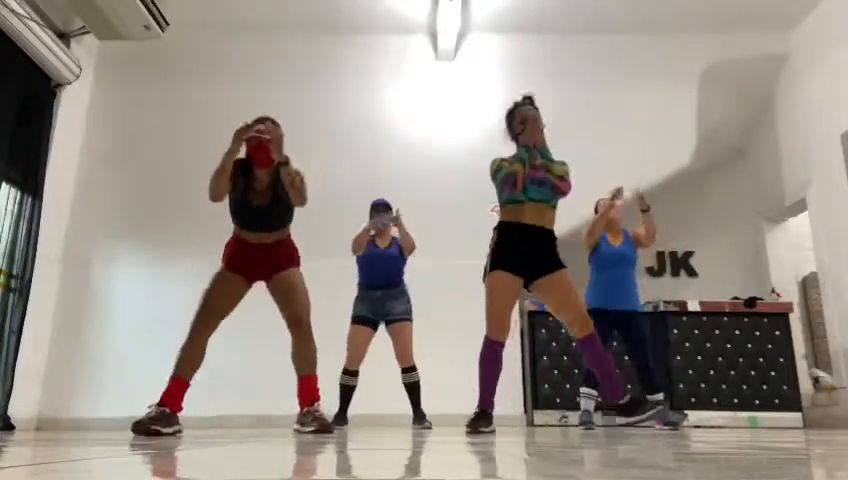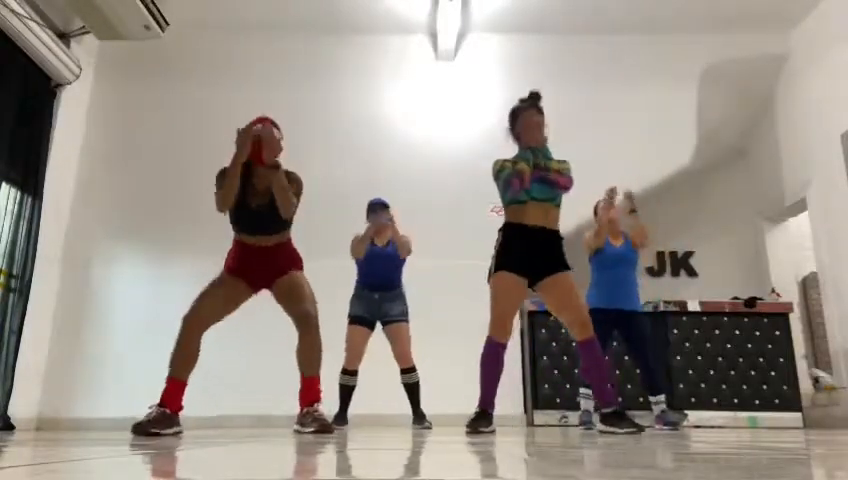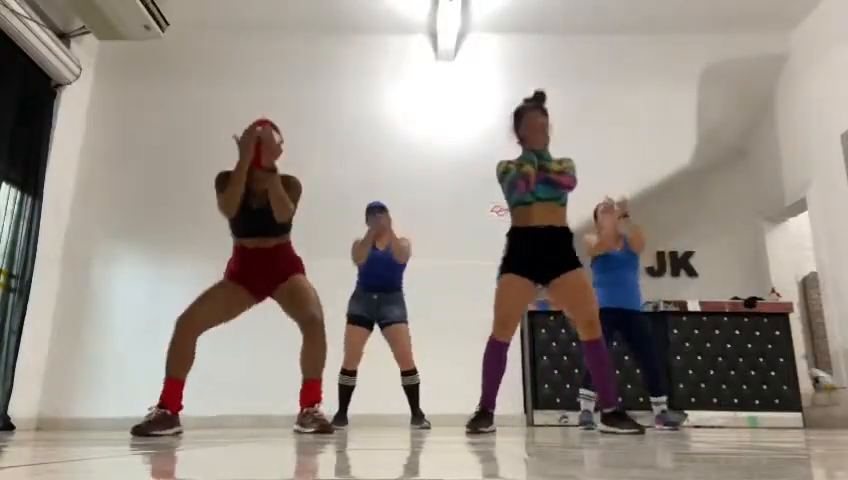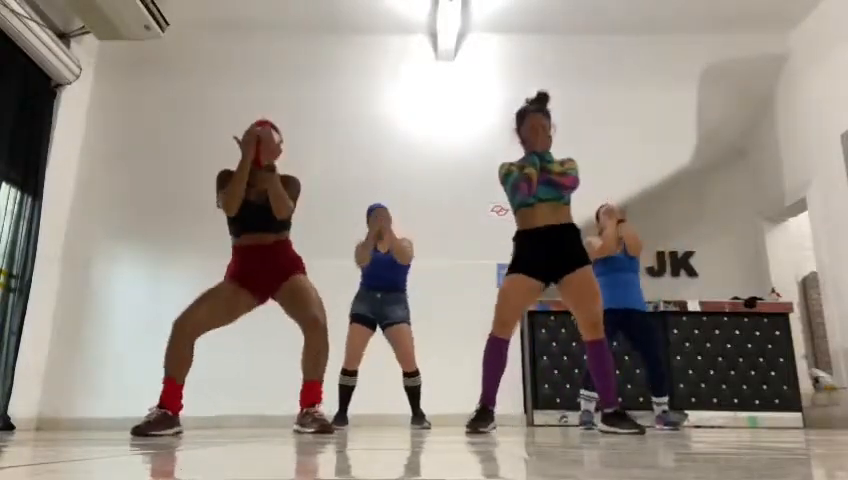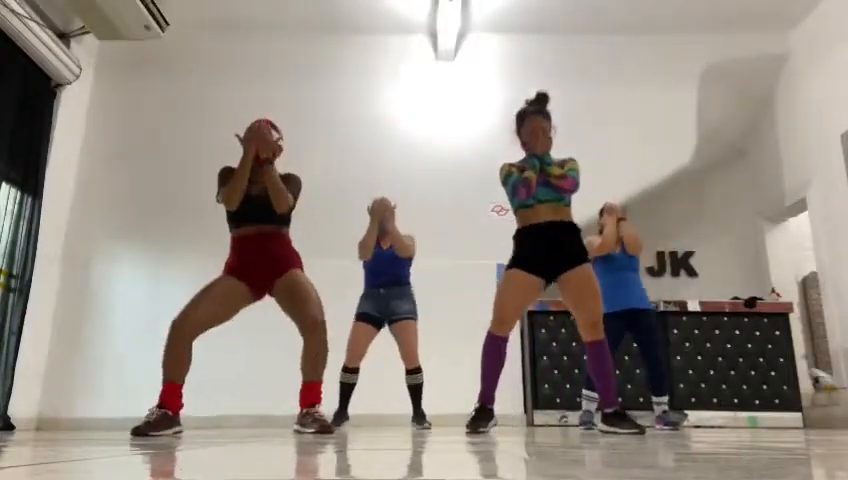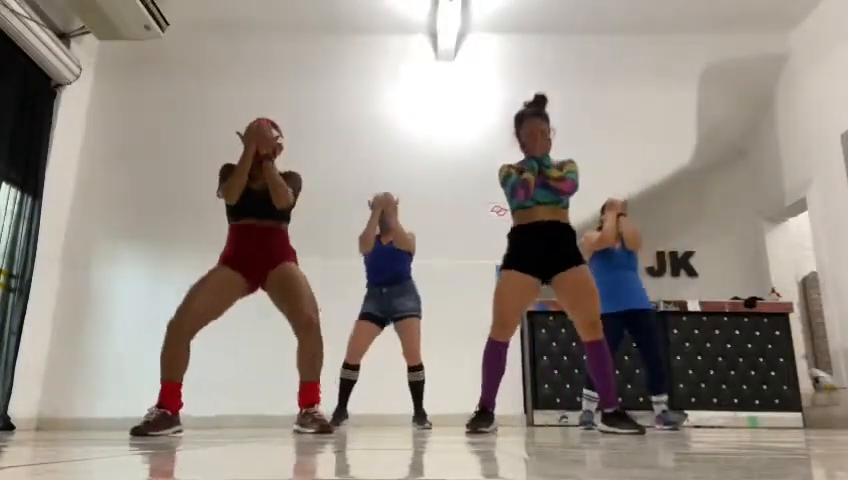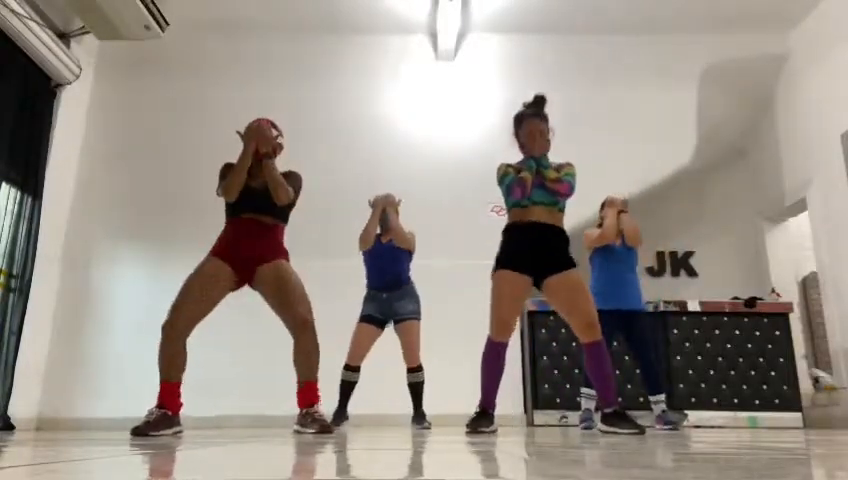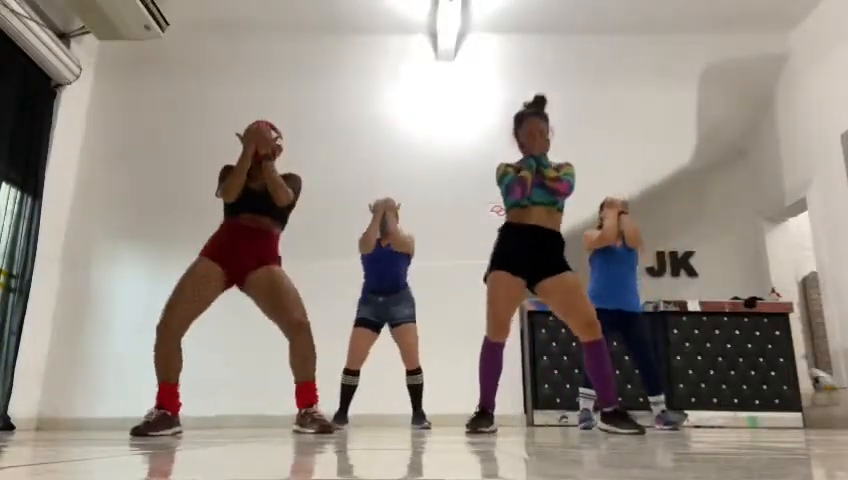
dt=0.1s
person 1, frame 1
left shoulder: (557, 166)
right shoulder: (502, 164)
left elbow: (563, 187)
right elbow: (512, 184)
left wrist: (542, 146)
right wrist: (527, 146)
left hip: (544, 249)
right hip: (508, 246)
left knee: (582, 323)
right knee: (496, 330)
left ankle: (620, 400)
right ankle: (484, 411)
person 1, frame 2
left shoulder: (558, 164)
right shoulder: (502, 166)
left elbow: (565, 182)
right elbow: (516, 184)
left wrist: (541, 147)
right wrist: (527, 149)
left hip: (549, 249)
right hip: (513, 246)
left knee: (582, 326)
right knee: (499, 329)
left ankle: (609, 411)
right ankle: (484, 411)
person 1, frame 3
left shoulder: (563, 163)
right shoulder: (507, 167)
left elbow: (568, 182)
right elbow: (521, 186)
left wrist: (542, 150)
right wrist: (530, 150)
left hip: (560, 248)
right hip: (522, 248)
left knee: (591, 325)
right knee: (502, 329)
left ankle: (610, 410)
right ankle: (485, 410)
person 1, frame 4
left shoulder: (566, 163)
right shoulder: (509, 169)
left elbow: (570, 183)
right elbow: (524, 187)
left wrist: (544, 153)
right wrist: (532, 154)
left hip: (568, 246)
right hip: (529, 250)
left knee: (593, 325)
right knee: (502, 326)
left ankle: (611, 411)
right ankle: (486, 409)
person 1, frame 5
left shoulder: (567, 164)
right shoulder: (510, 170)
left elbow: (570, 185)
right elbow: (523, 191)
left wrist: (544, 155)
right wrist: (532, 157)
left hip: (568, 245)
right hip: (529, 248)
left knee: (594, 325)
right knee: (500, 324)
left ankle: (611, 411)
right ankle: (485, 408)
person 1, frame 6
left shoulder: (566, 166)
right shoulder: (509, 170)
left elbow: (568, 187)
right elbow: (520, 192)
left wrist: (543, 158)
right wrist: (531, 160)
left hip: (563, 246)
right hip: (524, 247)
left knee: (592, 325)
right knee: (501, 329)
left ankle: (610, 410)
right ankle: (485, 410)
person 1, frame 7
left shoulder: (564, 168)
right shoulder: (507, 170)
left elbow: (564, 189)
right elbow: (517, 191)
left wrist: (542, 158)
right wrist: (530, 160)
left hip: (554, 249)
right hip: (517, 247)
left knee: (589, 326)
right knee: (500, 329)
left ankle: (610, 410)
right ankle: (486, 411)
person 1, frame 8
left shoulder: (563, 168)
right shoulder: (506, 169)
left elbow: (563, 189)
right elbow: (517, 190)
left wrist: (542, 158)
right wrist: (529, 158)
left hip: (550, 253)
right hip: (511, 248)
left knee: (589, 326)
right knee: (497, 330)
left ankle: (609, 409)
right ankle: (485, 411)
person 2, frame 1
left shoulder: (287, 175)
right shoulder: (236, 172)
left elbow: (300, 200)
right elbow: (215, 194)
left wrist: (282, 158)
right wrist: (230, 151)
left hip: (281, 257)
right hip: (240, 257)
left knee: (300, 322)
right knee: (201, 325)
left ankle: (309, 408)
right ankle: (167, 409)
person 2, frame 2
left shoulder: (289, 179)
right shoulder: (229, 175)
left elbow: (288, 211)
right elbow: (223, 205)
left wrist: (271, 162)
right wrist: (240, 154)
left hip: (283, 263)
right hip: (242, 264)
left knee: (308, 318)
right knee: (192, 321)
left ankle: (310, 409)
right ankle: (168, 410)
person 2, frame 3
left shoulder: (289, 183)
right shoulder: (229, 179)
left elbow: (284, 215)
right elbow: (228, 209)
left wrist: (269, 166)
right wrist: (244, 159)
left hip: (284, 267)
right hip: (243, 270)
left knee: (314, 321)
right knee: (186, 323)
left ankle: (310, 409)
right ankle: (168, 410)
person 2, frame 4
left shoulder: (289, 183)
right shoulder: (228, 178)
left elbow: (282, 211)
right elbow: (230, 207)
left wrist: (267, 164)
right wrist: (248, 157)
left hip: (285, 268)
right hip: (243, 272)
left knee: (316, 322)
right knee: (184, 325)
left ankle: (310, 410)
right ankle: (167, 410)
person 2, frame 5
left shoulder: (289, 180)
right shoulder: (230, 174)
left elbow: (282, 206)
right elbow: (231, 202)
left wrist: (266, 159)
right wrist: (249, 154)
left hip: (282, 263)
right hip: (241, 267)
left knee: (315, 323)
right knee: (182, 326)
left ankle: (310, 410)
right ankle: (168, 410)
person 2, frame 6
left shoulder: (290, 178)
right shoulder: (231, 171)
left elbow: (283, 200)
right elbow: (230, 196)
left wrist: (266, 156)
right wrist: (249, 150)
left hip: (277, 256)
right hip: (236, 258)
left knee: (309, 322)
right knee: (179, 325)
left ankle: (309, 409)
right ankle: (167, 409)
person 2, frame 7
left shoulder: (290, 177)
right shoulder: (232, 170)
left elbow: (282, 198)
right elbow: (229, 194)
left wrist: (266, 155)
right wrist: (248, 149)
left hip: (269, 253)
right hip: (227, 251)
left knee: (304, 322)
right knee: (174, 324)
left ankle: (309, 409)
right ankle: (167, 410)
person 2, frame 8
left shoulder: (290, 181)
right shoulder: (231, 172)
left elbow: (282, 198)
right elbow: (228, 194)
left wrist: (265, 157)
right wrist: (248, 150)
left hip: (262, 258)
right hip: (220, 252)
left knee: (299, 325)
right knee: (167, 327)
left ankle: (307, 409)
right ankle: (167, 411)
person 3, frame 1
left shoulder: (631, 237)
right shoulder: (595, 238)
left elbow: (650, 238)
right elbow: (594, 230)
left wrist: (645, 209)
right wrist: (607, 206)
left hip: (629, 309)
right hip: (599, 308)
left knee: (643, 360)
left ankle: (660, 410)
right ankle: (586, 411)
person 3, frame 2
left shoulder: (630, 237)
right shoulder: (591, 237)
left elbow: (643, 241)
right elbow: (599, 239)
left wrist: (632, 211)
right wrist: (607, 206)
left hip: (630, 308)
right hip: (599, 307)
left knee: (646, 359)
left ankle: (661, 412)
right ankle: (585, 411)
person 3, frame 3
left shoulder: (629, 240)
right shoulder: (592, 240)
left elbow: (638, 245)
right elbow: (605, 245)
left wrist: (624, 216)
right wrist: (608, 214)
left hip: (632, 309)
right hip: (603, 308)
left knee: (649, 360)
left ankle: (661, 412)
right ankle: (586, 412)
person 3, frame 4
left shoulder: (628, 241)
right shoulder: (593, 243)
left elbow: (634, 249)
right elbow: (608, 249)
left wrist: (622, 220)
right wrist: (610, 220)
left hip: (636, 310)
right hip: (605, 309)
left knee: (655, 360)
left ankle: (662, 412)
right ankle: (586, 411)
person 3, frame 5
left shoulder: (629, 240)
right shoulder: (593, 241)
left elbow: (634, 248)
right elbow: (607, 246)
left wrist: (622, 218)
right wrist: (611, 217)
left hip: (640, 309)
right hip: (610, 311)
left knee: (655, 360)
left ankle: (662, 412)
right ankle: (587, 411)
person 3, frame 6
left shoulder: (628, 238)
right shoulder: (591, 238)
left elbow: (634, 242)
right elbow: (606, 240)
left wrist: (623, 214)
right wrist: (612, 213)
left hip: (639, 308)
right hip: (608, 311)
left knee: (654, 359)
left ankle: (662, 412)
right ankle: (587, 412)
person 3, frame 7
left shoulder: (628, 235)
right shoulder: (592, 234)
left elbow: (634, 239)
right elbow: (607, 236)
left wrist: (624, 211)
right wrist: (612, 210)
left hip: (632, 308)
right hip: (602, 308)
left knee: (647, 359)
left ankle: (661, 411)
right ankle: (587, 411)
person 3, frame 8
left shoulder: (628, 235)
right shoulder: (592, 235)
left elbow: (635, 240)
right elbow: (607, 238)
left wrist: (624, 212)
right wrist: (612, 212)
left hip: (630, 309)
right hip: (599, 307)
left knee: (646, 359)
left ankle: (660, 412)
right ankle: (585, 411)
person 4, frame 1
left shoulder: (399, 242)
right shoulder: (364, 241)
left elbow: (410, 248)
right elbow: (355, 249)
left wrist: (401, 227)
right wrist: (367, 229)
left hip: (396, 299)
right hip: (366, 300)
left knee: (405, 357)
right knee: (353, 359)
left ankle: (418, 413)
right ankle: (341, 413)
person 4, frame 2
left shoulder: (400, 239)
right shoulder: (360, 239)
left elbow: (405, 251)
right elbow: (357, 255)
left wrist: (393, 227)
right wrist: (370, 230)
left hip: (393, 300)
right hip: (363, 301)
left knee: (404, 357)
right knee: (352, 359)
left ankle: (418, 413)
right ankle: (341, 413)
person 4, frame 3
left shoulder: (401, 242)
right shoulder: (360, 243)
left elbow: (402, 257)
right elbow: (359, 260)
left wrist: (389, 231)
right wrist: (371, 233)
left hip: (392, 302)
right hip: (362, 301)
left knee: (405, 359)
right knee: (350, 359)
left ankle: (416, 413)
right ankle: (341, 413)
person 4, frame 4
left shoulder: (404, 244)
right shoulder: (363, 246)
left elbow: (403, 258)
right elbow: (362, 262)
left wrist: (387, 228)
right wrist: (372, 230)
left hip: (395, 303)
right hip: (365, 302)
left knee: (408, 360)
right knee: (351, 359)
left ankle: (417, 413)
right ankle: (341, 413)
person 4, frame 5
left shoulder: (406, 240)
right shoulder: (367, 242)
left elbow: (404, 251)
right elbow: (365, 256)
left wrist: (389, 220)
right wrist: (374, 221)
left hip: (401, 299)
right hip: (371, 299)
left knee: (411, 357)
right knee: (352, 356)
left ankle: (418, 413)
right ankle: (341, 410)
person 4, frame 6
left shoulder: (408, 238)
right shoulder: (368, 240)
left elbow: (401, 241)
right elbow: (365, 245)
left wrist: (390, 210)
right wrist: (375, 211)
left hip: (404, 296)
right hip: (375, 299)
left knee: (413, 356)
right knee: (353, 354)
left ankle: (419, 412)
right ankle: (341, 409)
person 4, frame 7
left shoulder: (407, 238)
right shoulder: (369, 239)
left elbow: (400, 238)
right elbow: (365, 241)
left wrist: (392, 210)
right wrist: (376, 210)
left hip: (404, 299)
right hip: (374, 301)
left knee: (412, 358)
right knee: (354, 356)
left ankle: (418, 413)
right ankle: (341, 410)
person 4, frame 8
left shoulder: (407, 240)
right shoulder: (366, 240)
left elbow: (397, 243)
right elbow: (367, 246)
left wrist: (389, 213)
right wrist: (378, 214)
left hip: (399, 302)
right hip: (370, 303)
left knee: (411, 359)
right knee: (353, 360)
left ankle: (418, 413)
right ankle: (342, 413)
